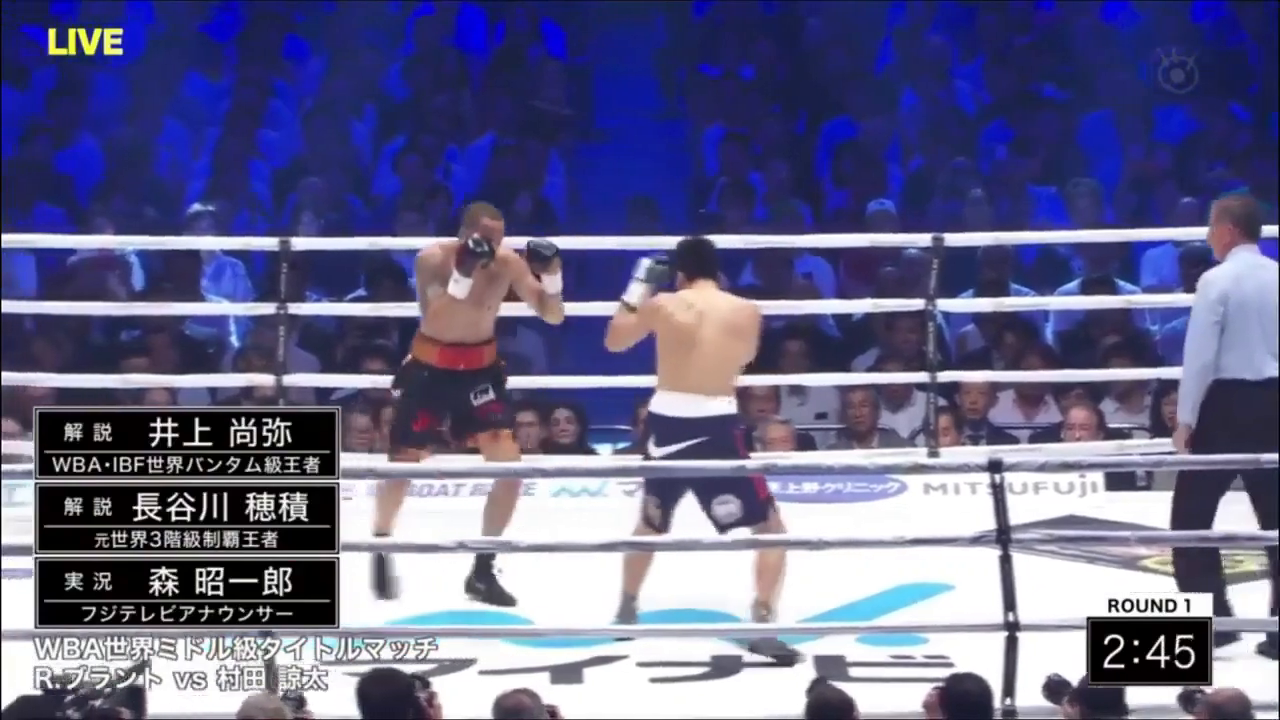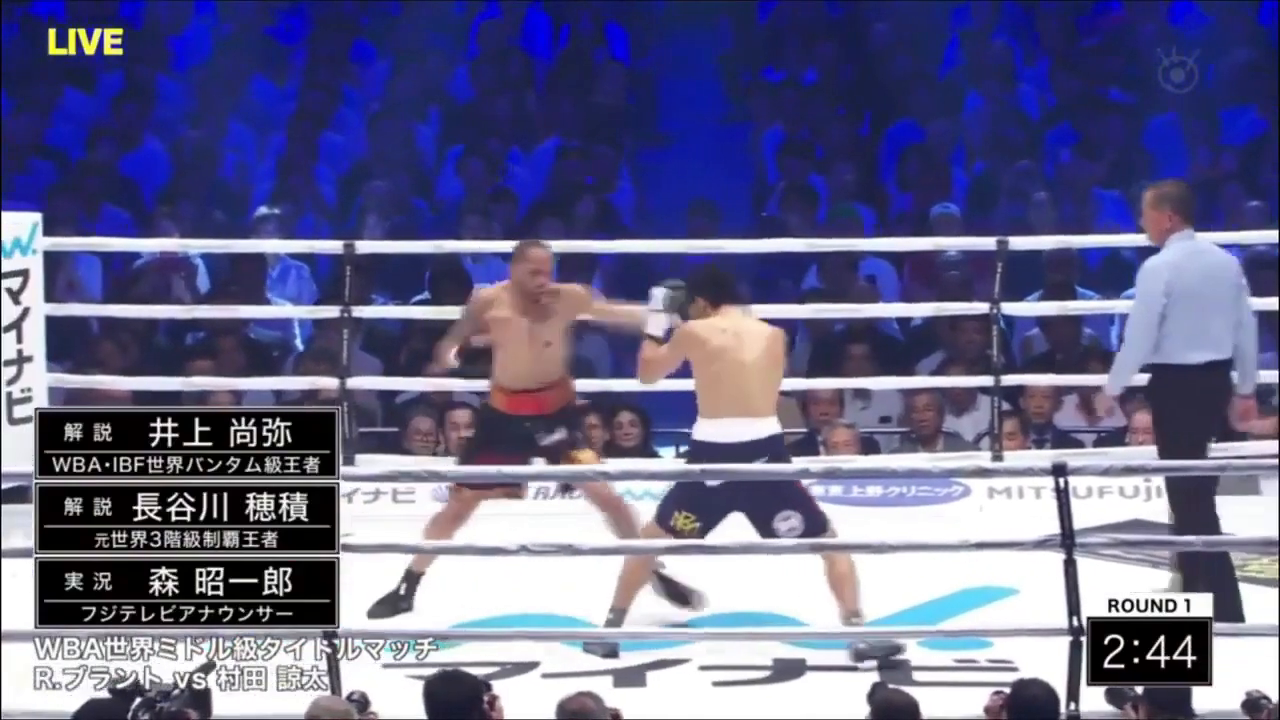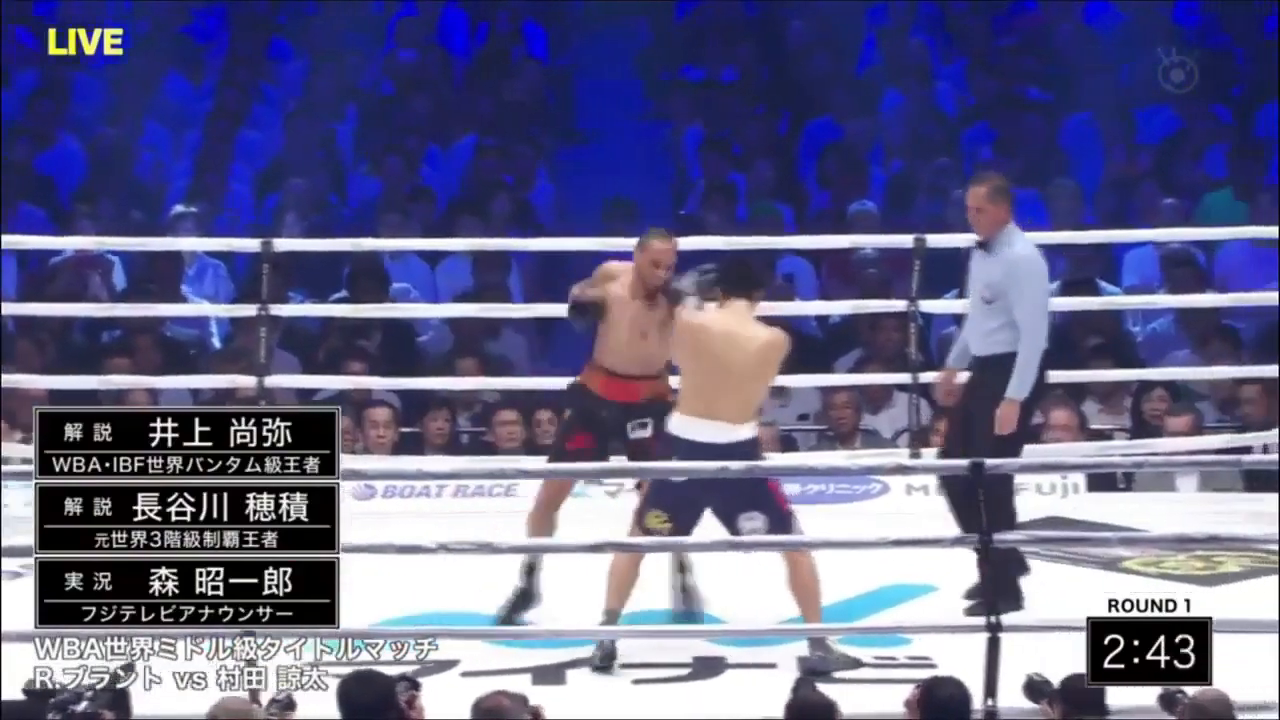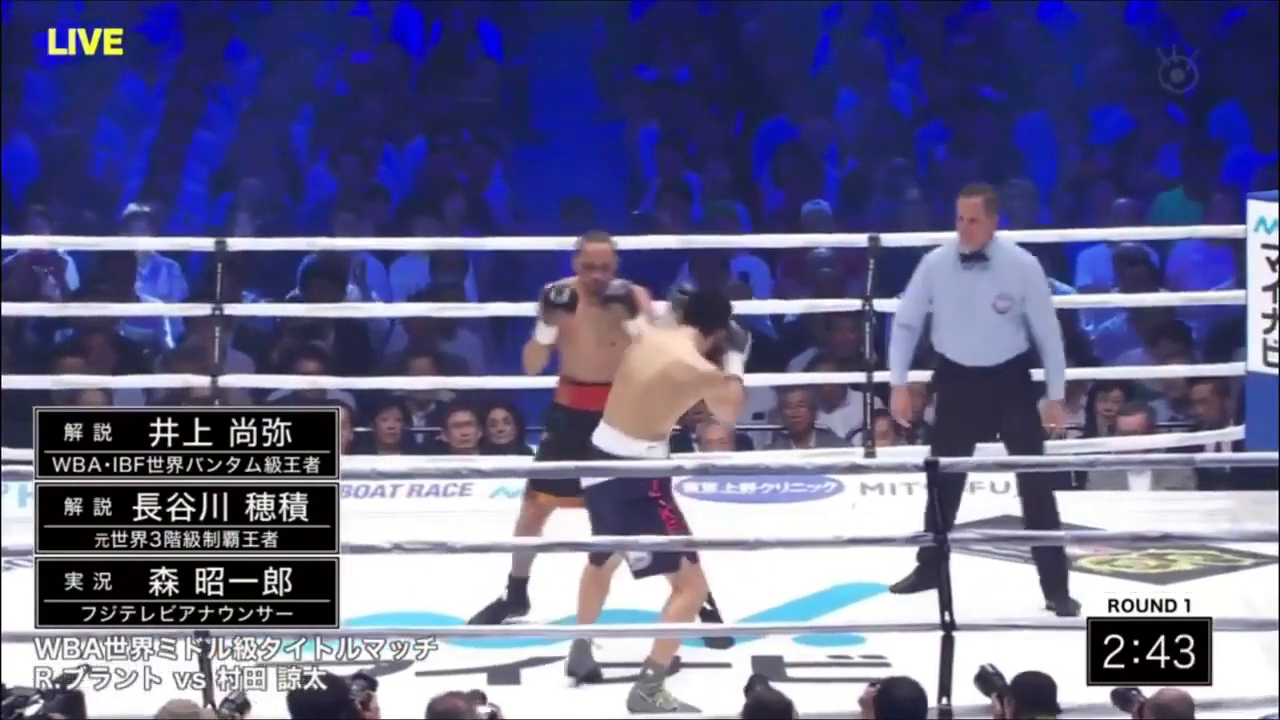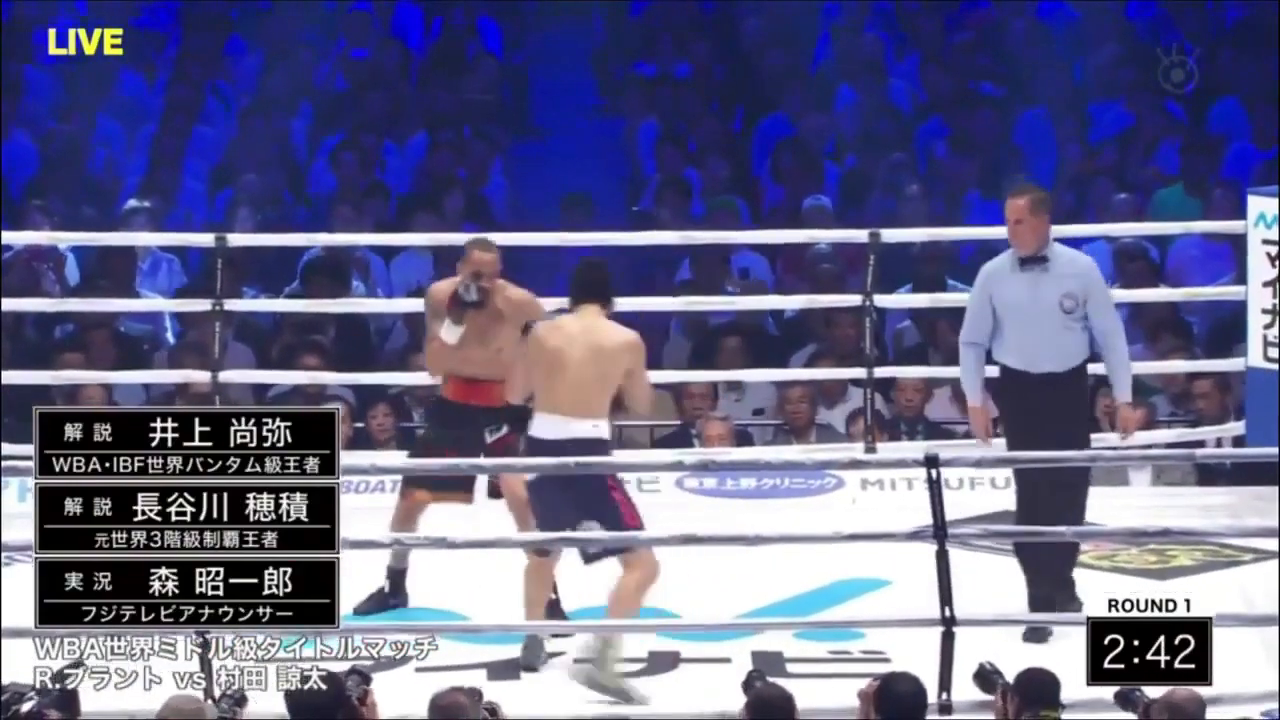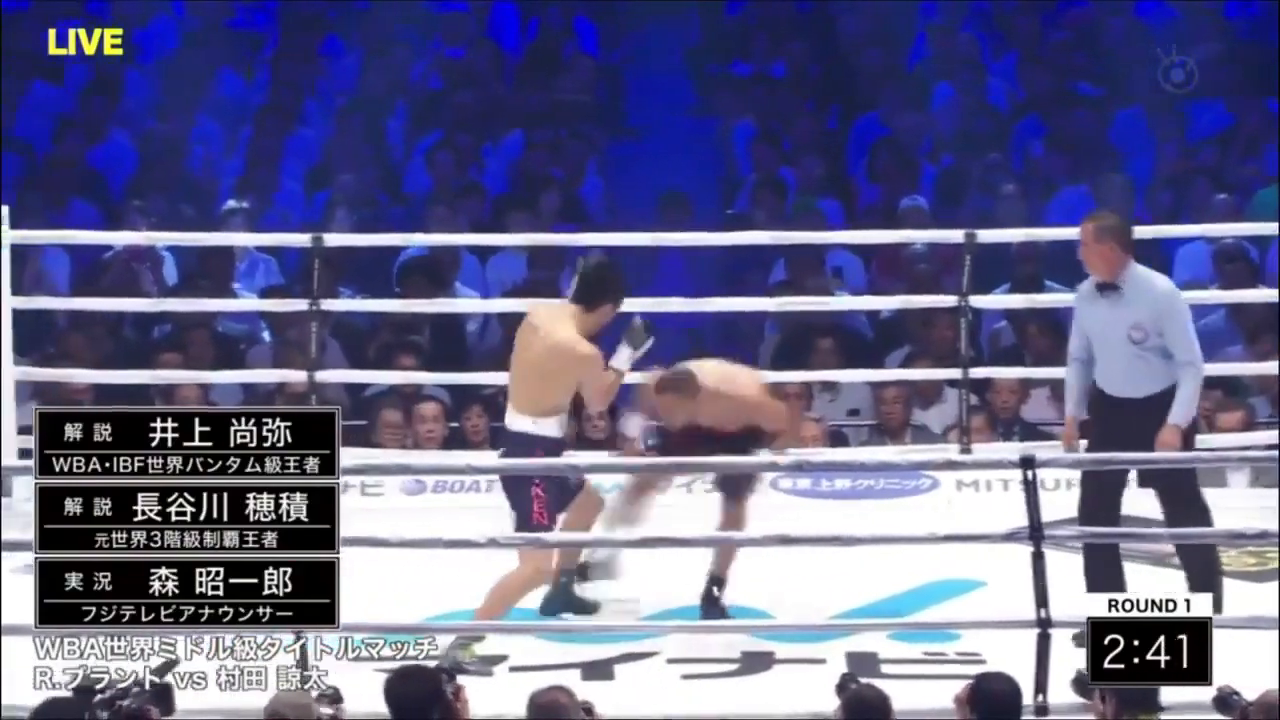
dt=0.7s
person 1, frame 1
left shoulder: (1218, 280)
left elbow: (1200, 357)
left wrist: (1185, 418)
left hip: (1231, 404)
left knee: (1191, 512)
left ankle: (1210, 617)
person 1, frame 2
left shoulder: (1159, 267)
right shoulder: (1226, 262)
left elbow: (1139, 338)
right elbow: (1246, 330)
left wrist: (1111, 389)
right wrist: (1246, 389)
left hip: (1176, 383)
right hip: (1216, 379)
left knee: (1191, 491)
right knee: (1191, 483)
left ankle: (1225, 601)
right ankle: (1198, 578)
person 1, frame 3
left shoulder: (1021, 259)
right shoulder: (982, 252)
left elbow: (1034, 334)
left wrist: (1014, 399)
right wrist: (953, 364)
left hip: (1010, 377)
right hip: (984, 372)
left knee: (992, 479)
right knee: (954, 469)
left ankle: (1003, 588)
right ankle: (1000, 569)
person 1, frame 4
left shoulder: (1022, 266)
right shoulder: (935, 264)
left elbow: (1047, 332)
right elbow: (907, 322)
left wrist: (1055, 395)
right wrist: (899, 384)
left hip: (1011, 380)
right hip: (956, 380)
left knee: (1036, 482)
right knee: (944, 477)
left ankle: (1055, 587)
right ankle: (930, 567)
person 1, frame 5
left shoulder: (1080, 268)
right shoulder: (993, 274)
left elbow: (1110, 334)
right elbow: (971, 342)
left wrist: (1123, 397)
right wrist: (974, 401)
left hip: (1070, 388)
right hip: (1019, 391)
left knee: (1071, 490)
right knee: (1032, 495)
left ankle: (1061, 583)
right ankle: (1041, 604)
person 1, frame 6
left shoulder: (1160, 293)
right shoulder: (1086, 295)
left elbow: (1191, 362)
right elbow: (1078, 358)
left wrist: (1178, 423)
right wrist: (1073, 413)
left hip: (1160, 411)
right hip: (1110, 410)
left knee: (1183, 508)
right knee: (1095, 508)
left ankle: (1207, 594)
person 2, frame 1
left shoulder: (662, 304)
right shoulder: (747, 312)
left elbow: (614, 342)
left wrist: (638, 287)
left hip: (666, 427)
right hip: (716, 431)
left knee: (650, 525)
right knee: (770, 528)
left ankle: (626, 612)
right ankle: (762, 623)
person 2, frame 2
left shoulder: (693, 333)
right shoulder: (775, 336)
left elbow: (648, 373)
left wrist: (658, 316)
left hip: (712, 457)
right hip: (765, 455)
left knee: (652, 540)
right knee: (829, 545)
left ankle: (610, 630)
right ankle: (859, 634)
person 2, frame 3
left shoulder: (690, 323)
right shoulder: (776, 340)
left wrist: (692, 303)
left hip: (684, 450)
right hip: (736, 455)
left knee: (636, 541)
right knee: (795, 547)
left ankle: (605, 640)
right ankle: (819, 648)
person 2, frame 4
left shoulder: (645, 338)
right shoulder: (703, 370)
right elbow: (728, 416)
right wrist: (735, 357)
left hip: (601, 463)
right hip: (638, 475)
left knee: (602, 559)
right knee: (691, 582)
left ankle: (581, 652)
right ankle: (647, 687)
person 2, frame 5
left shoulder: (542, 332)
right shoulder: (627, 340)
right elbow: (641, 404)
left hip: (542, 451)
right hip: (586, 456)
left knee: (543, 552)
right knee: (641, 564)
left ankle: (533, 645)
right ankle: (599, 660)
person 2, frame 6
left shoulder: (538, 315)
right shoulder: (579, 351)
right elbow: (598, 401)
left wrist: (577, 287)
right wrist: (627, 354)
left hip: (532, 440)
right hip: (532, 450)
left knee: (588, 501)
right knee: (537, 565)
left ankle: (562, 590)
right ankle: (463, 644)
person 3, frame 1
left shoulder: (509, 262)
right shoulder: (432, 259)
left elbow: (553, 317)
right elbow: (434, 323)
left wrist: (551, 274)
right wrist: (462, 273)
left hip: (481, 367)
right hip: (430, 367)
left knee: (510, 470)
right knee: (402, 466)
left ankle: (483, 570)
right ankle: (382, 552)
person 3, frame 2
left shoulder: (568, 297)
right shoulder: (487, 299)
left elbow: (619, 315)
right elbow: (445, 355)
right wrist: (451, 351)
left hip: (556, 410)
right hip: (503, 415)
left knee: (603, 495)
right knee: (458, 506)
left ankle: (660, 577)
right ankle: (406, 589)
person 3, frame 3
right shoulder: (613, 273)
right elbow: (581, 293)
right wrist: (580, 300)
left hip: (647, 399)
right hip: (595, 393)
right knee: (552, 490)
left ankle: (682, 580)
right ankle: (528, 583)
person 3, frame 4
left shoulder: (635, 297)
right shoulder: (556, 297)
right elbow: (531, 366)
left wrist: (633, 317)
right wrist: (549, 322)
right hip: (570, 411)
right knee: (534, 507)
right ankle: (515, 594)
person 3, frame 5
left shoulder: (523, 303)
right shoulder: (440, 295)
right elbow: (434, 366)
right wrist: (456, 318)
left hip: (505, 407)
right hip: (454, 406)
left knee: (521, 498)
right knee: (411, 499)
left ankle: (547, 596)
right ankle: (394, 587)
person 3, frame 6
left shoulder: (741, 397)
right shoulder: (659, 388)
left elbow: (785, 424)
right wrist: (635, 432)
left hip: (749, 428)
right hip: (704, 425)
left knee: (734, 506)
right knee: (644, 482)
left ankle: (713, 591)
right ankle: (606, 554)
